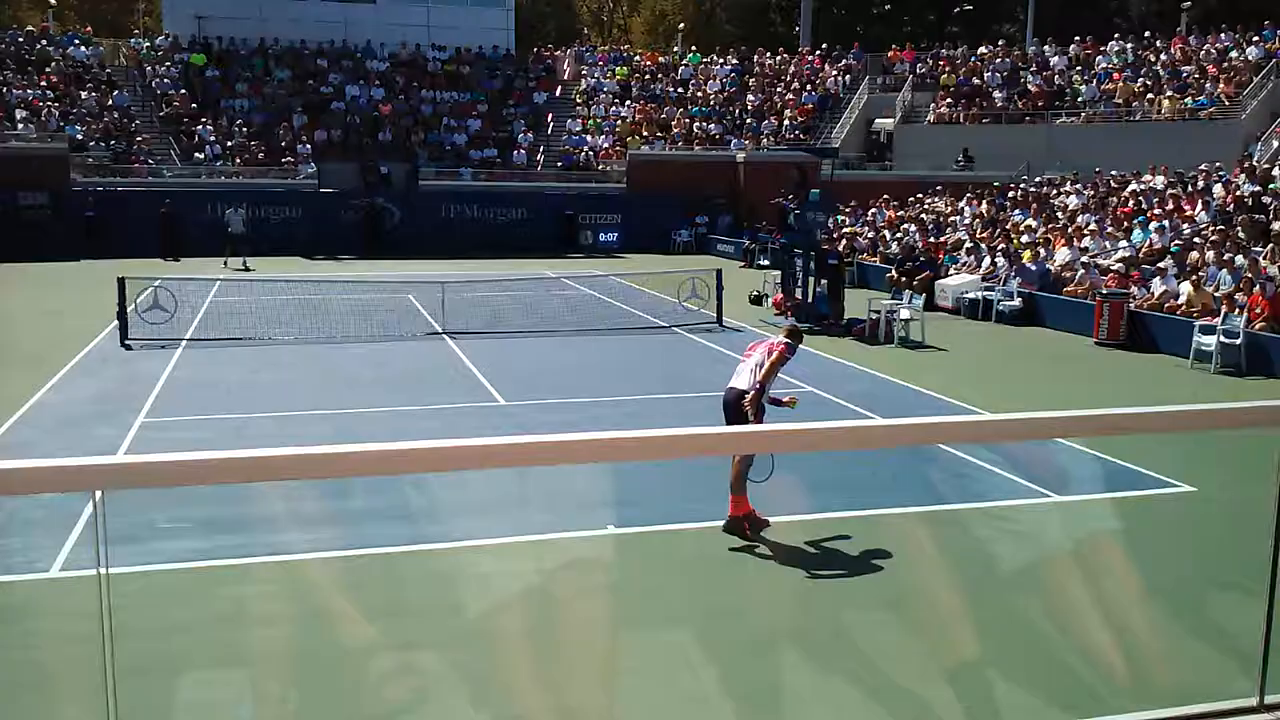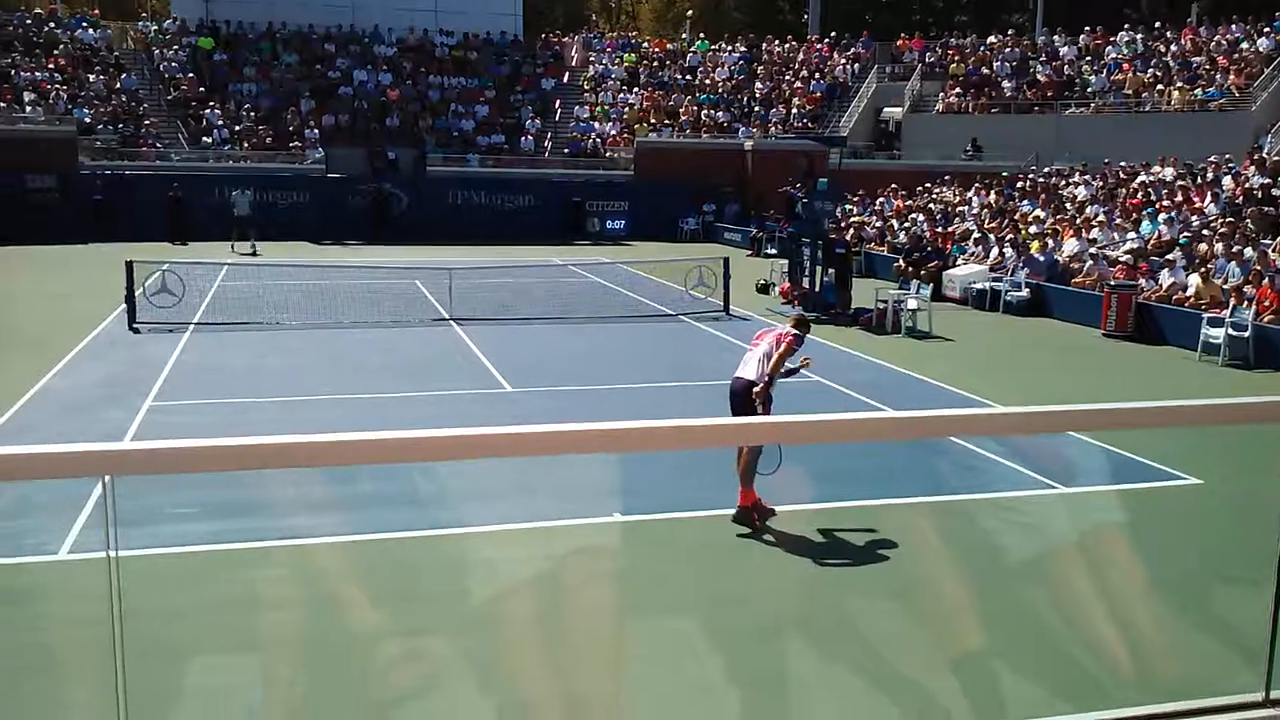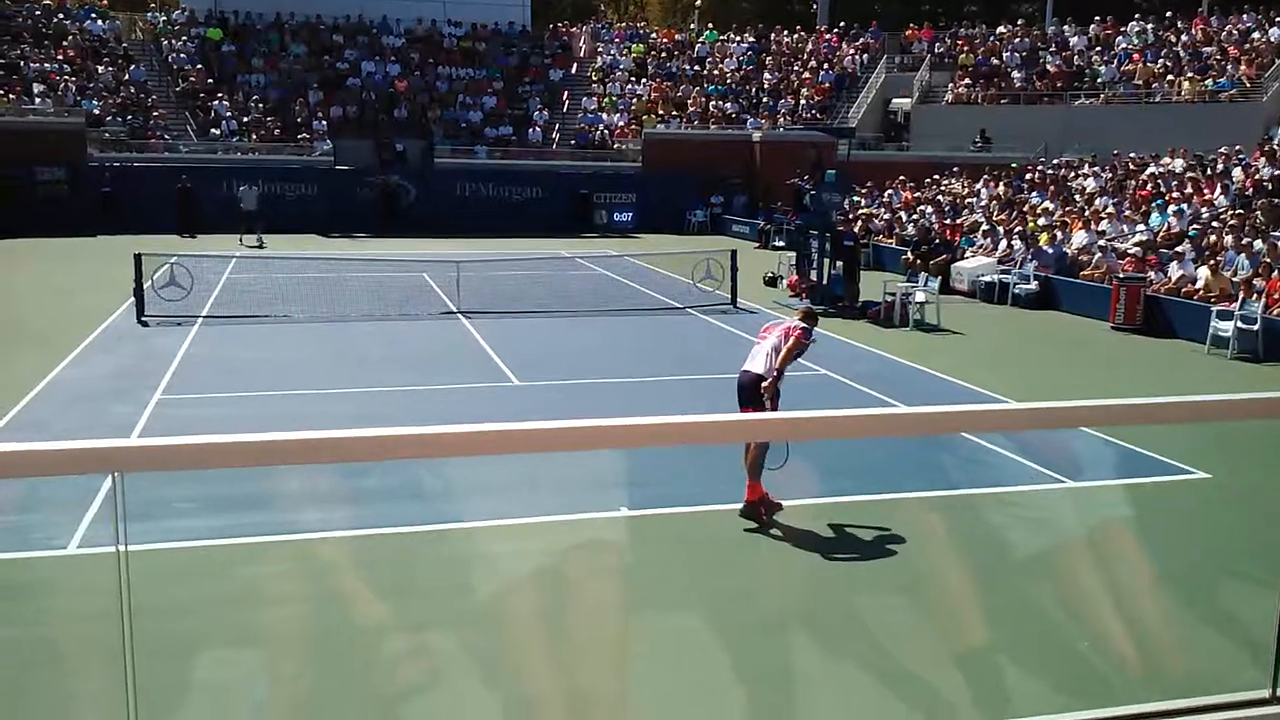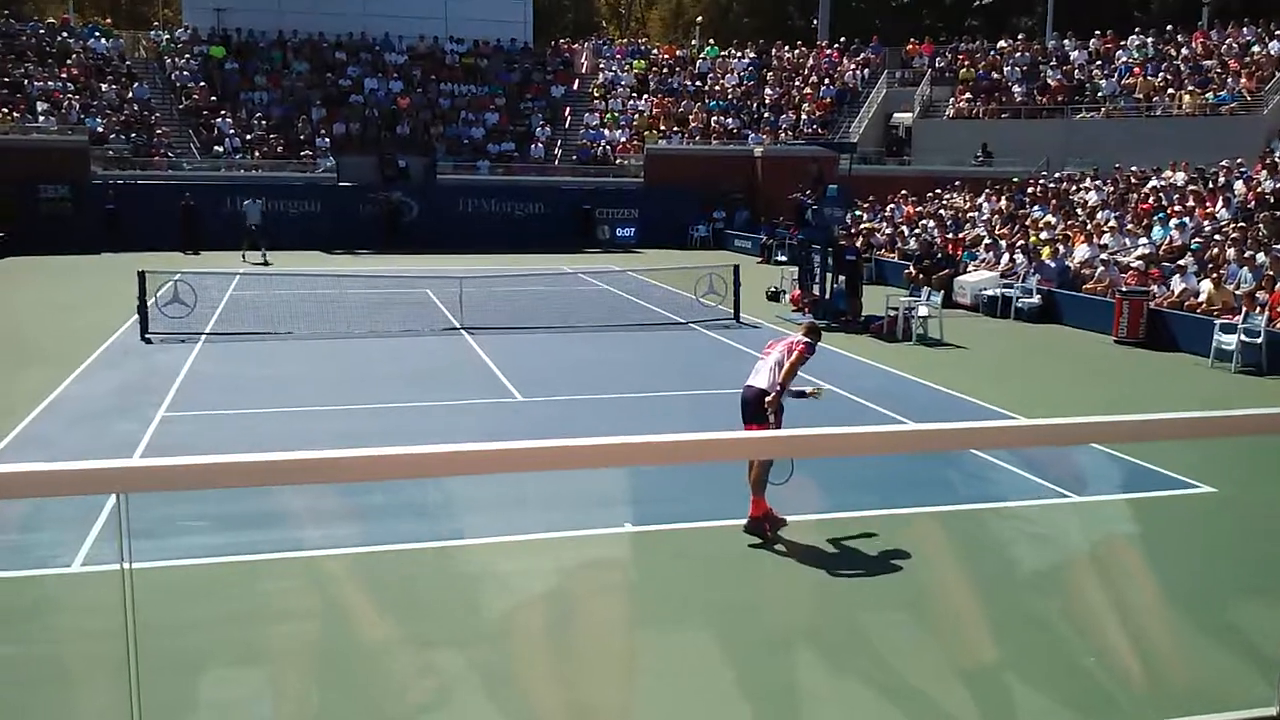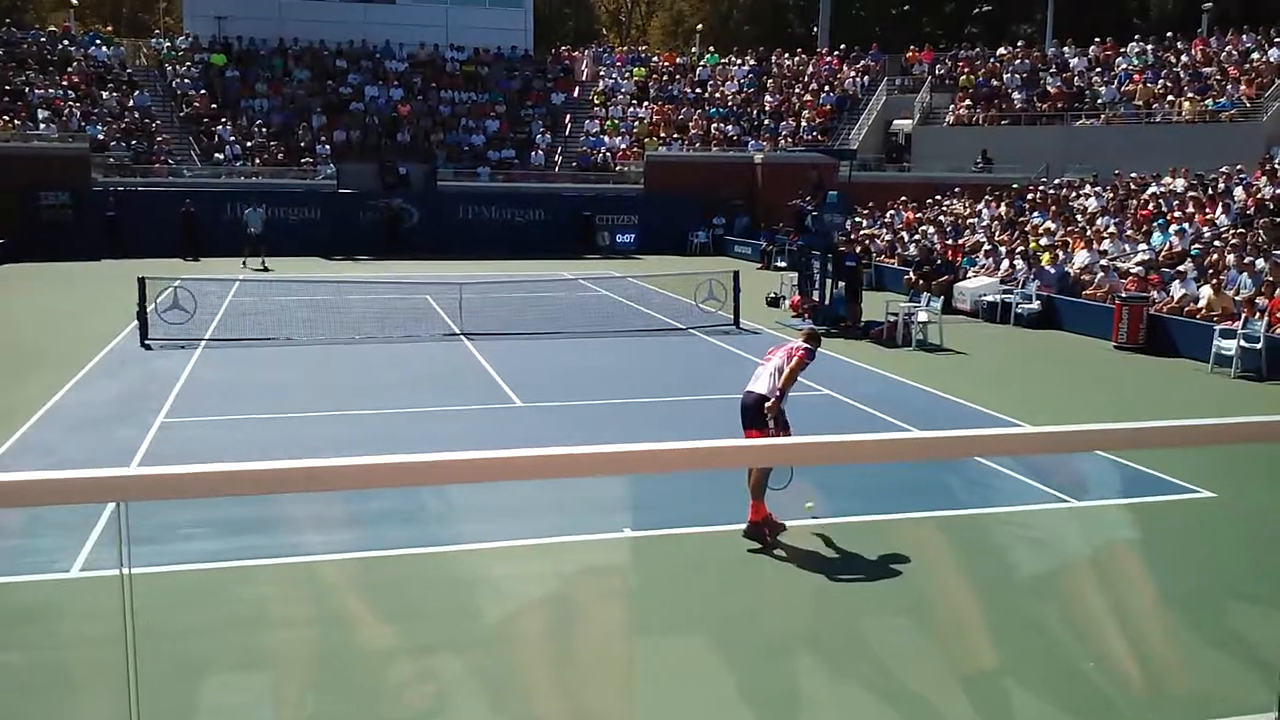
dt=0.2s
person 1, frame 1
left shoulder: (759, 343)
right shoulder: (786, 344)
right elbow: (771, 365)
left wrist: (780, 401)
right wrist: (757, 392)
left hip: (732, 394)
right hip: (746, 397)
left knee: (741, 456)
right knee: (745, 457)
left ankle: (744, 512)
right ankle: (734, 517)
person 1, frame 2
left shoulder: (765, 332)
right shoulder: (794, 335)
right elbow: (779, 357)
left wrist: (796, 369)
right wrist: (765, 385)
left hip: (738, 383)
right hip: (753, 388)
left knee: (745, 446)
right knee: (753, 448)
left ankle: (750, 501)
right ankle: (744, 507)
person 1, frame 3
left shoulder: (773, 325)
right shoulder: (803, 328)
right elbow: (788, 351)
left wrist: (803, 348)
right wrist: (775, 379)
left hip: (745, 377)
right hip: (761, 382)
left knee: (753, 440)
right knee: (761, 442)
left ankle: (758, 496)
right ankle: (751, 502)
person 1, frame 4
left shoulder: (778, 342)
right shoulder: (806, 343)
right elbow: (791, 365)
left wrist: (803, 394)
right wrist: (777, 394)
left hip: (749, 392)
right hip: (764, 397)
right knee: (765, 458)
left ankle: (762, 511)
right ankle: (755, 518)
person 1, frame 5
left shoulder: (778, 349)
right shoulder: (806, 349)
right elbow: (791, 370)
left wrist: (785, 429)
right wrist: (776, 400)
left hip: (749, 398)
right hip: (764, 402)
right knee: (764, 463)
left ankle: (761, 516)
right ankle: (754, 522)
